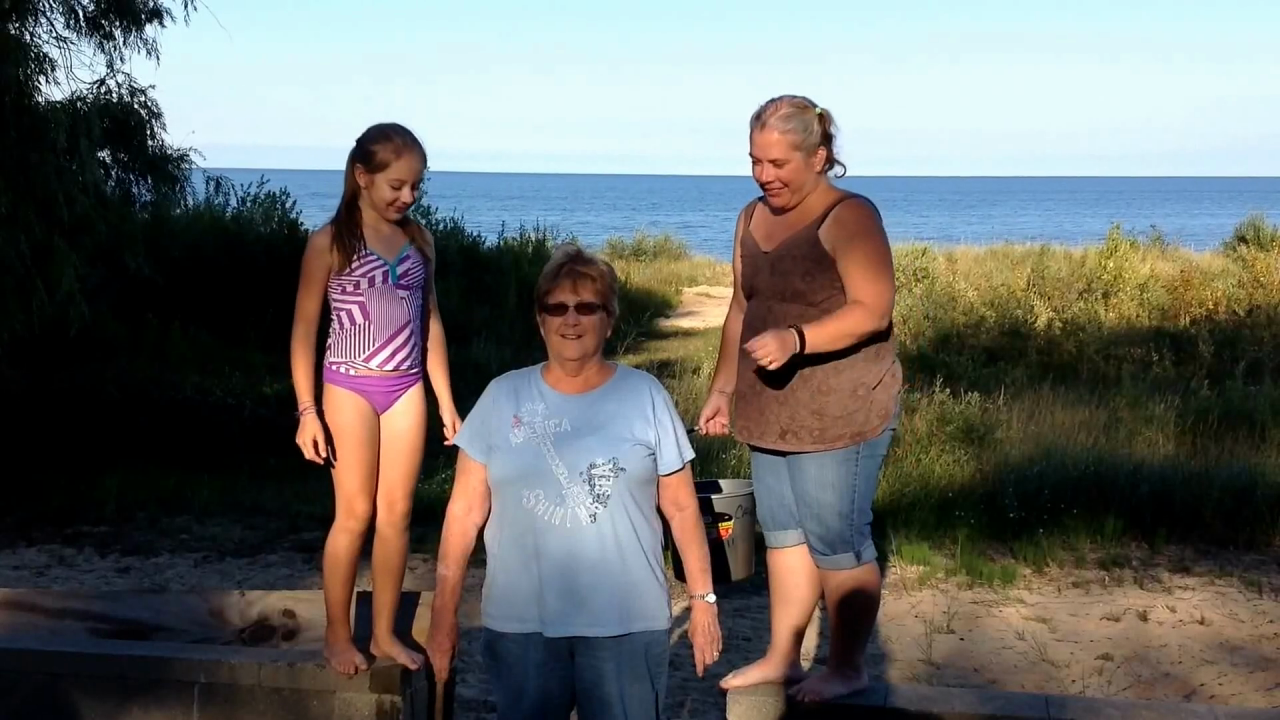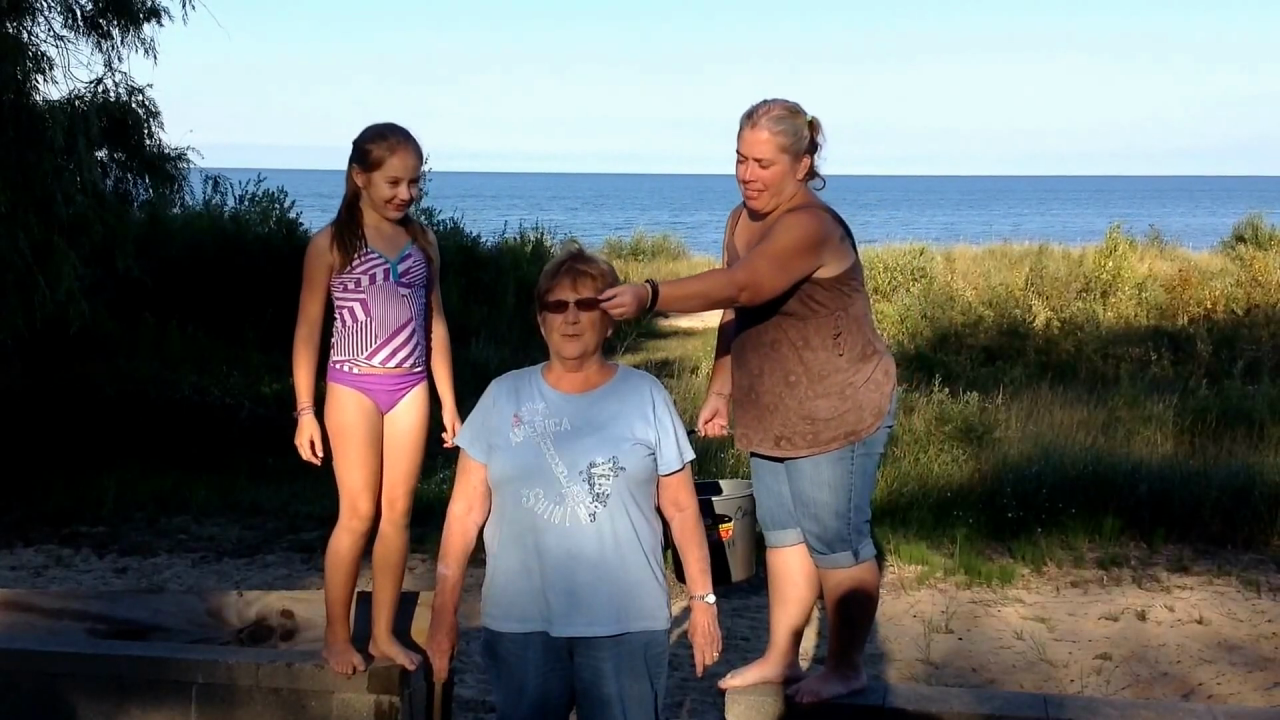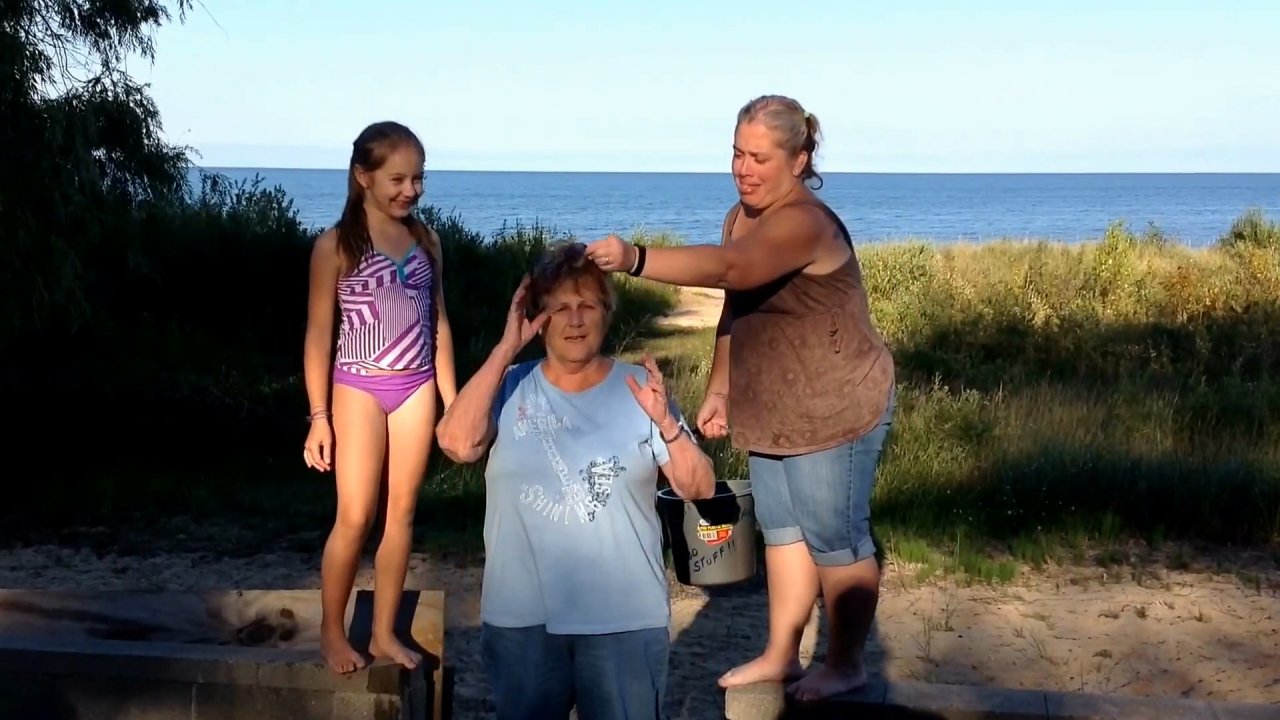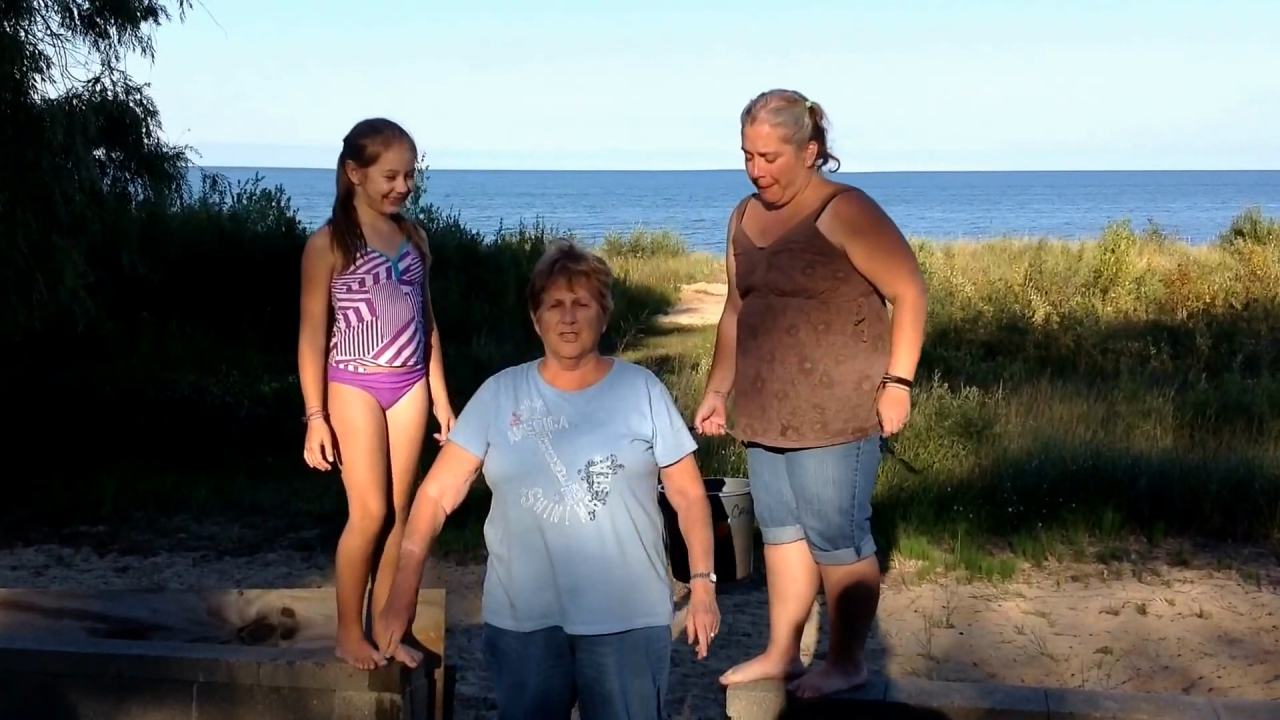
dt=1s
person 1, frame 1
left shoulder: (849, 218)
right shoulder: (752, 218)
left elbow: (872, 310)
left wrist: (796, 339)
right wrist: (722, 388)
left hip: (836, 410)
right hip: (772, 412)
left knee: (836, 541)
right knee: (782, 532)
left ankle: (848, 667)
right ankle: (780, 657)
person 1, frame 2
left shoulder: (811, 225)
right shoulder: (741, 219)
left elbow: (739, 286)
left wrist: (648, 296)
right wrist: (720, 390)
left hip: (836, 412)
right hip: (774, 412)
left knee: (835, 540)
right knee: (784, 532)
left ankle: (846, 666)
right ankle: (780, 656)
person 1, frame 3
left shoulder: (805, 222)
right shoulder: (740, 217)
left elbow: (727, 267)
left wrist: (634, 259)
right wrist: (719, 390)
left hip: (834, 410)
right hip: (773, 411)
left knee: (835, 539)
right knee: (783, 530)
left ankle: (846, 664)
right ankle: (781, 655)
person 1, frame 4
left shoulder: (846, 212)
right shoulder: (746, 217)
left elbow: (909, 293)
left wrist: (898, 382)
right wrist: (717, 390)
left hip: (835, 410)
right hip: (769, 410)
left knee: (837, 538)
right knee: (781, 529)
left ankle: (846, 662)
right ankle: (780, 653)
person 2, frame 1
left shoulder: (419, 240)
right shoulder: (330, 241)
right elbow: (304, 328)
left wrist: (446, 400)
right wrist: (307, 411)
left hip: (406, 389)
right hip: (350, 388)
left knee: (397, 512)
right knee: (354, 513)
left ankle: (384, 633)
right ankle: (337, 635)
person 2, frame 2
left shoulder: (422, 240)
right shoulder: (331, 242)
right elbow: (308, 329)
left wrist: (449, 400)
right wrist: (305, 410)
left hip: (410, 389)
right hip: (353, 388)
left knee: (398, 512)
right knee: (358, 512)
left ankle: (383, 633)
right ankle: (336, 634)
person 2, frame 3
left shoulder: (426, 240)
right shoulder: (337, 244)
right elbow: (319, 333)
left wrist: (452, 400)
right wrist: (318, 416)
left hip: (416, 389)
right hip: (360, 389)
left knee: (402, 512)
right knee: (355, 516)
left ankle: (384, 633)
right ankle: (332, 631)
person 2, frame 4
left shoulder: (414, 237)
right shoulder: (329, 242)
right elbow: (312, 333)
left wrist: (441, 398)
right wrist: (315, 417)
left hip: (409, 386)
right hip: (355, 386)
left knee: (399, 511)
right knee: (370, 511)
right ankle: (348, 631)
person 3, frame 1
left shoulder: (645, 396)
right shoulder: (502, 397)
left elbow: (681, 507)
right elbow: (465, 511)
left wrist: (702, 598)
right wrist: (444, 613)
left hip: (627, 623)
right hip: (520, 624)
person 3, frame 2
left shoulder: (646, 395)
right shoulder: (503, 396)
left elbow: (681, 507)
right elbow: (466, 510)
left wrist: (702, 598)
right wrist: (444, 610)
left hip: (626, 622)
right hip: (520, 622)
person 3, frame 3
left shoulder: (638, 387)
right shoulder: (510, 387)
left elbow: (699, 487)
right elbow: (456, 442)
left wrist: (666, 422)
right wrist: (507, 346)
left hip: (624, 617)
right hip: (522, 616)
person 3, frame 4
left shoulder: (642, 389)
right shoulder: (499, 394)
left elbow: (689, 493)
right elbow: (436, 494)
left wrist: (701, 579)
right wrist: (404, 587)
left hip: (626, 617)
right hip: (522, 618)
